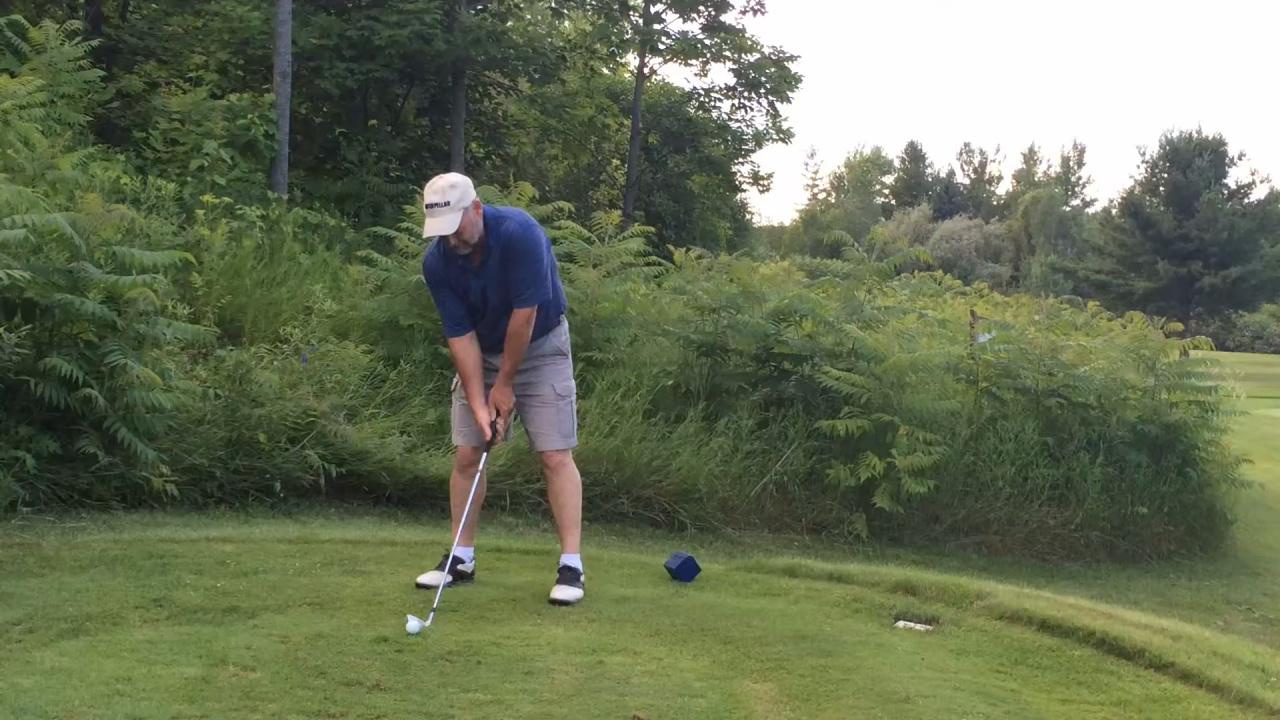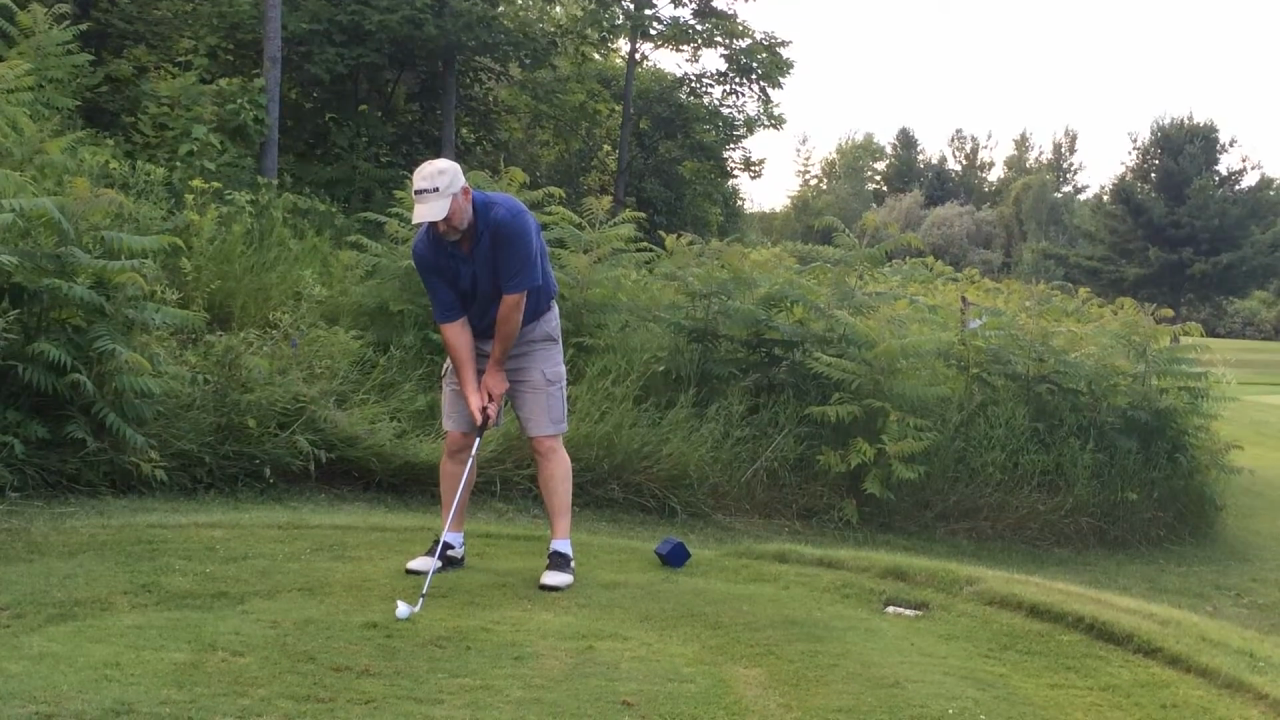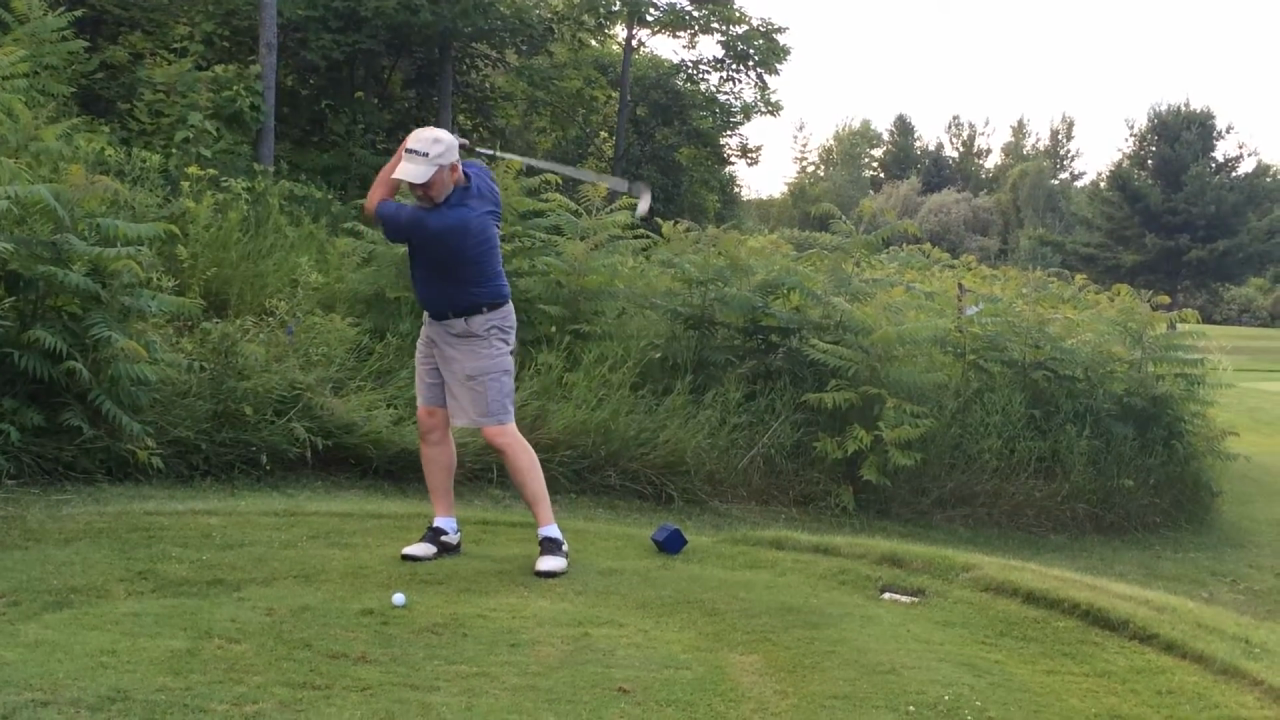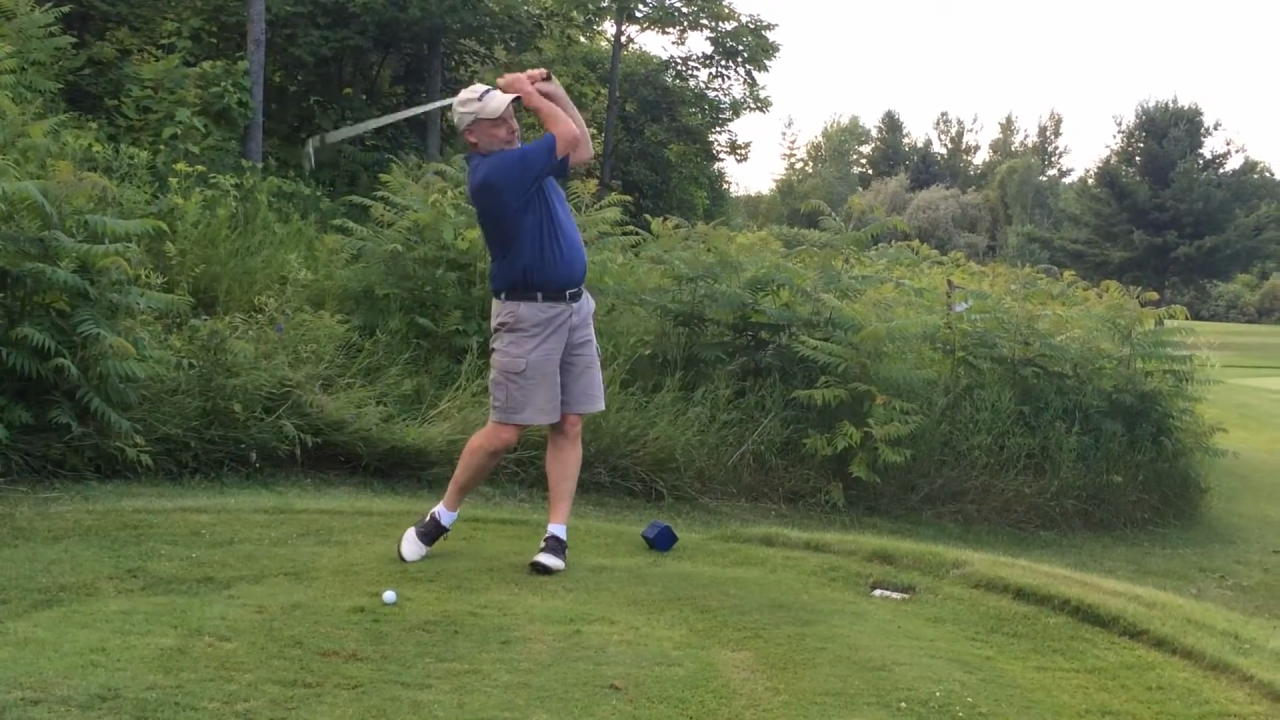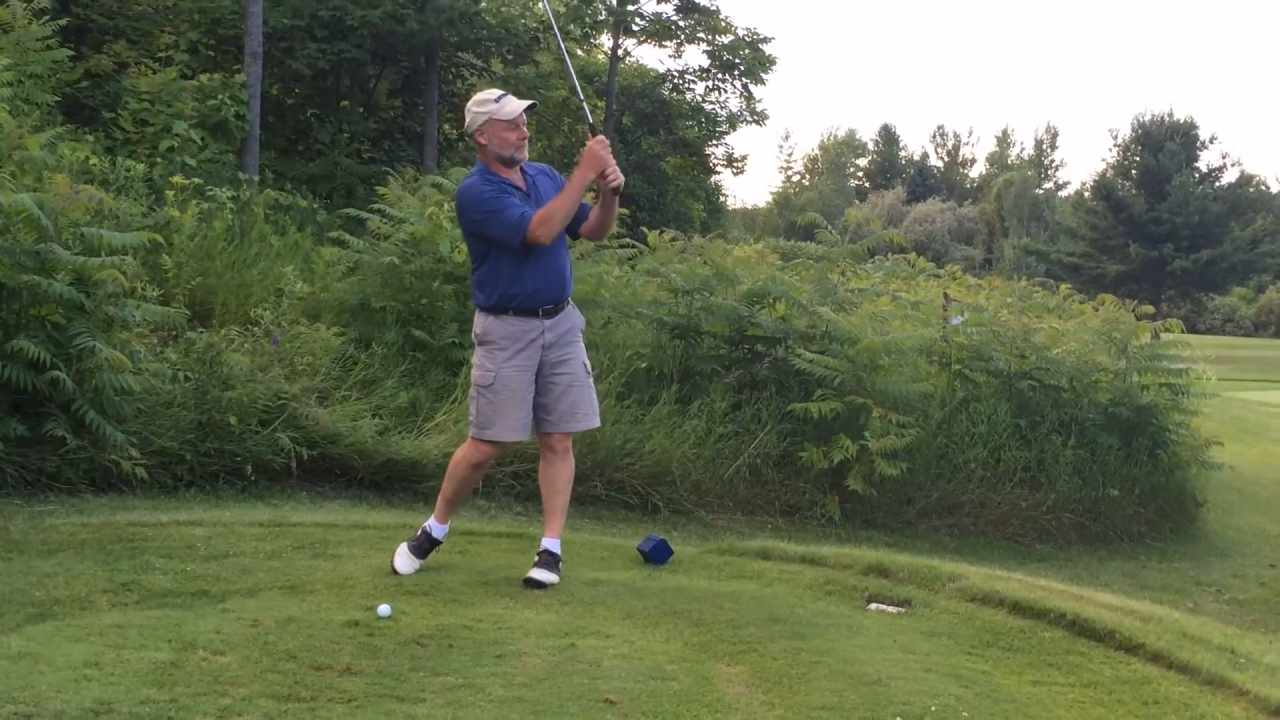
dt=1s
person 1, frame 1
left shoulder: (519, 233)
right shoulder: (436, 260)
left elbow: (525, 314)
right elbow: (460, 334)
left wrist: (505, 384)
right wrist: (478, 403)
left hip: (540, 348)
right hip: (480, 353)
left knee: (555, 455)
right knee: (466, 454)
left ankle: (571, 565)
right ankle: (461, 558)
person 1, frame 2
left shoulder: (509, 218)
right shoulder: (426, 247)
left elbow: (515, 300)
right elbow: (452, 321)
left wrist: (497, 368)
right wrist: (471, 388)
left hip: (531, 334)
right hip: (471, 339)
left knee: (546, 442)
right knee: (457, 441)
left ankle: (561, 551)
right ankle: (451, 543)
person 1, frame 3
left shoulder: (435, 227)
right shoulder: (476, 173)
left elbow: (375, 206)
left wrist: (395, 153)
left hip: (477, 330)
right hip: (439, 322)
left knee: (498, 433)
right knee: (430, 423)
left ankle: (551, 535)
right ankle: (445, 529)
person 1, frame 4
left shoulder: (511, 154)
right shoulder: (495, 175)
left elbow: (580, 150)
right elbow: (567, 137)
left wrist: (550, 91)
right wrist: (532, 91)
left hip: (574, 306)
right hip: (527, 316)
left knee: (569, 426)
right knee: (504, 433)
left ankle: (557, 534)
right ankle: (442, 516)
person 1, frame 5
left shoulder: (545, 175)
right shoulder: (475, 192)
left elbow: (593, 231)
right elbow: (539, 232)
left wrist: (609, 192)
right wrist: (584, 173)
left hip: (561, 323)
right hip: (506, 329)
left knee: (558, 440)
right knee: (485, 445)
left ankle: (550, 549)
right ankle: (433, 530)
